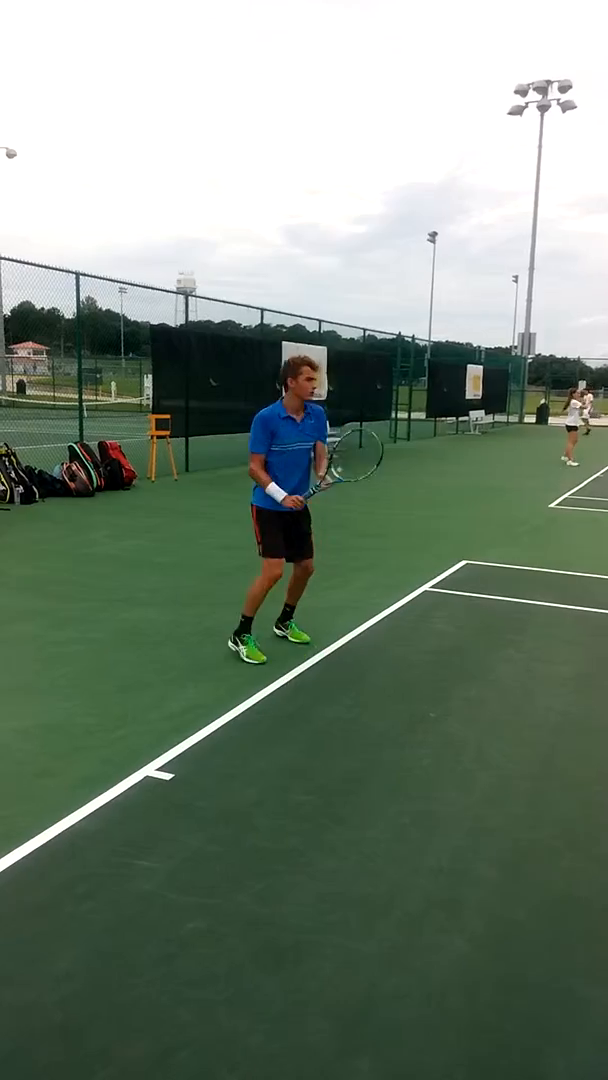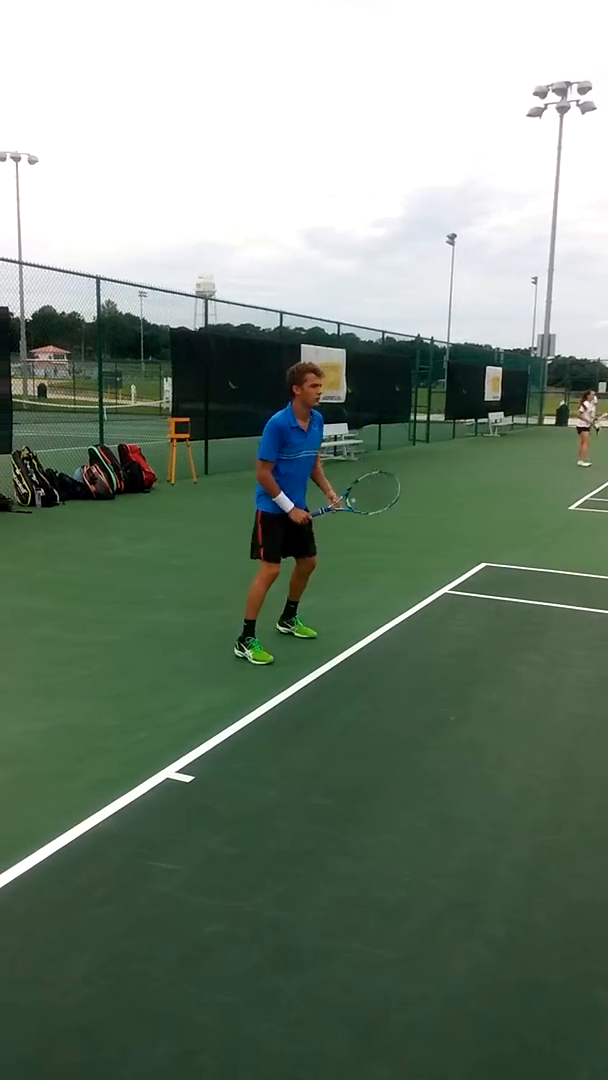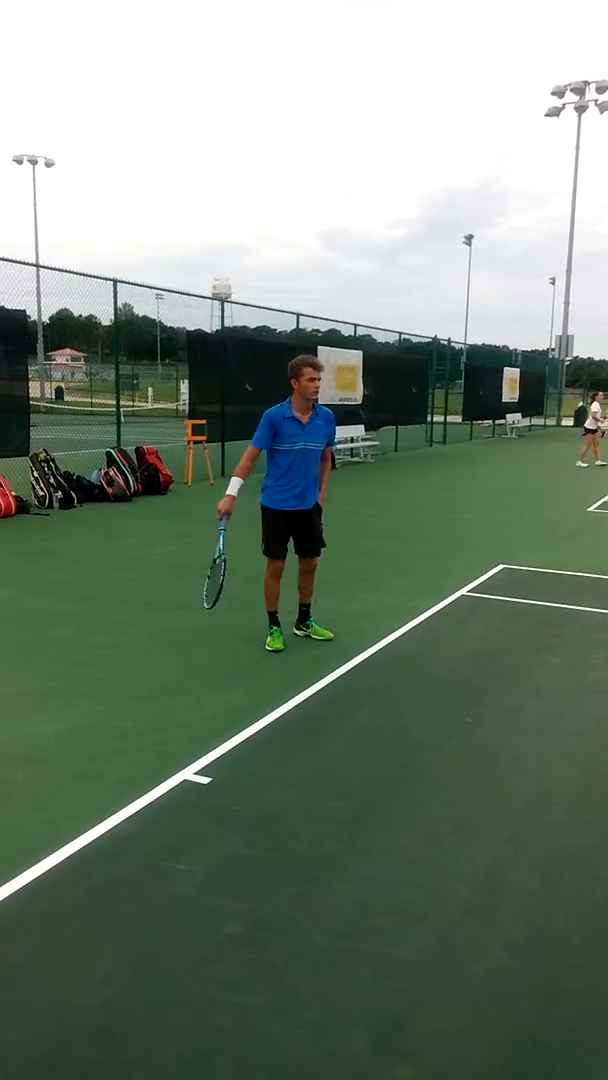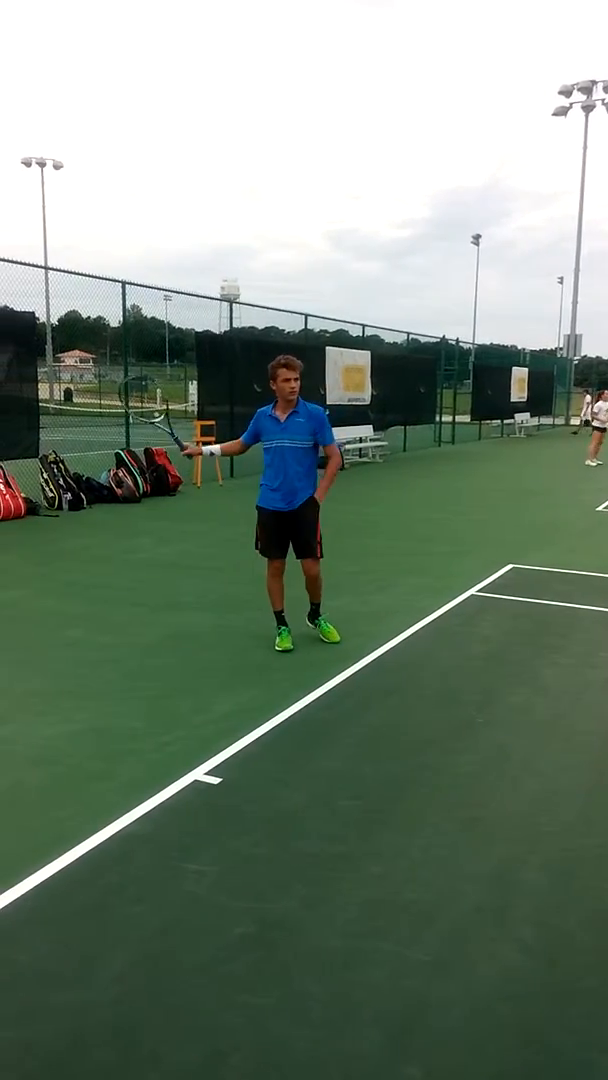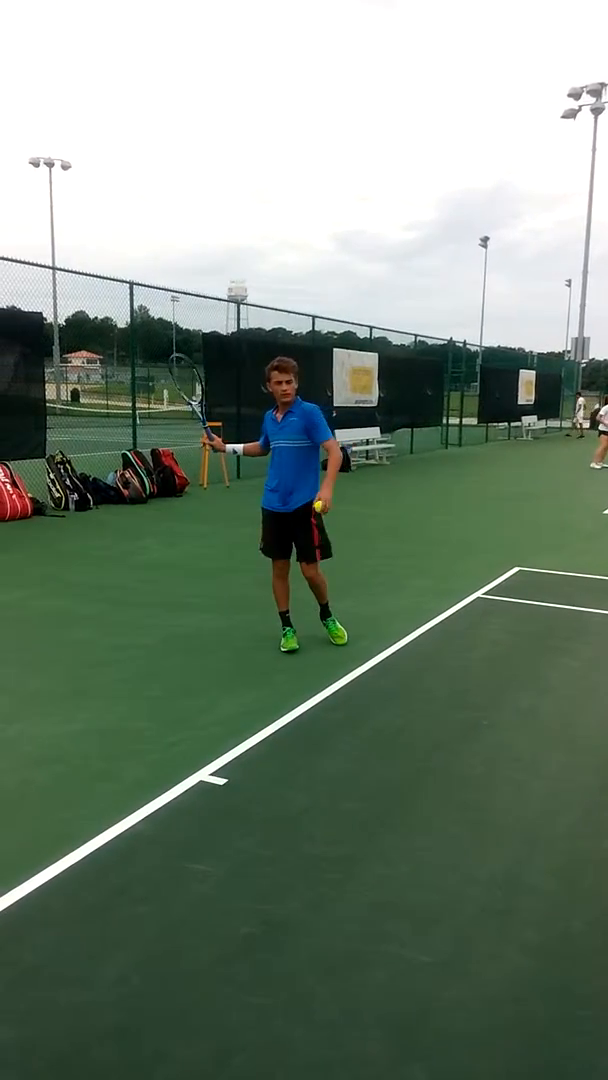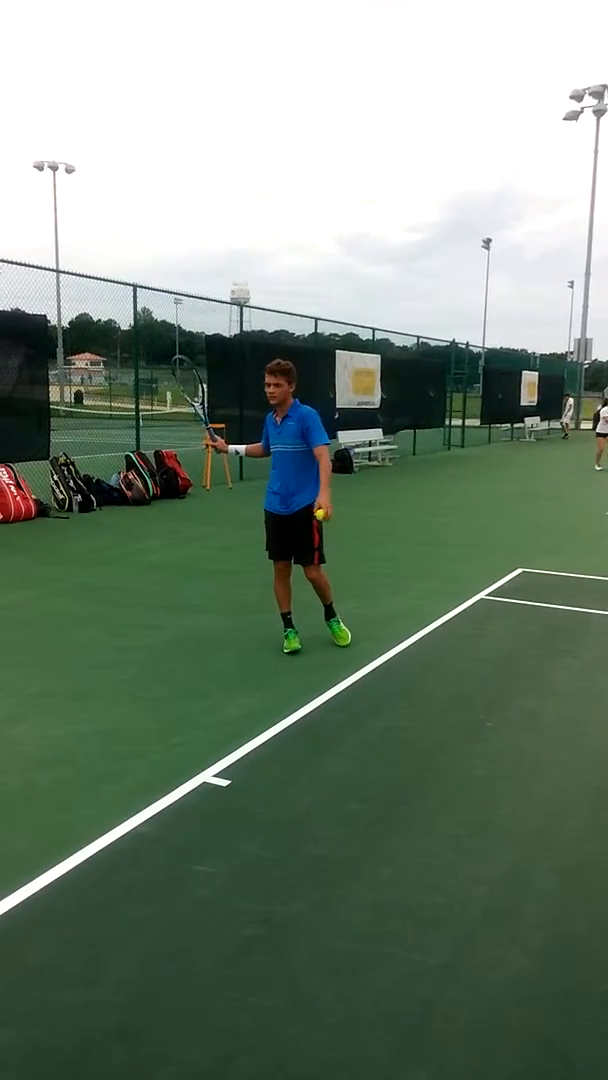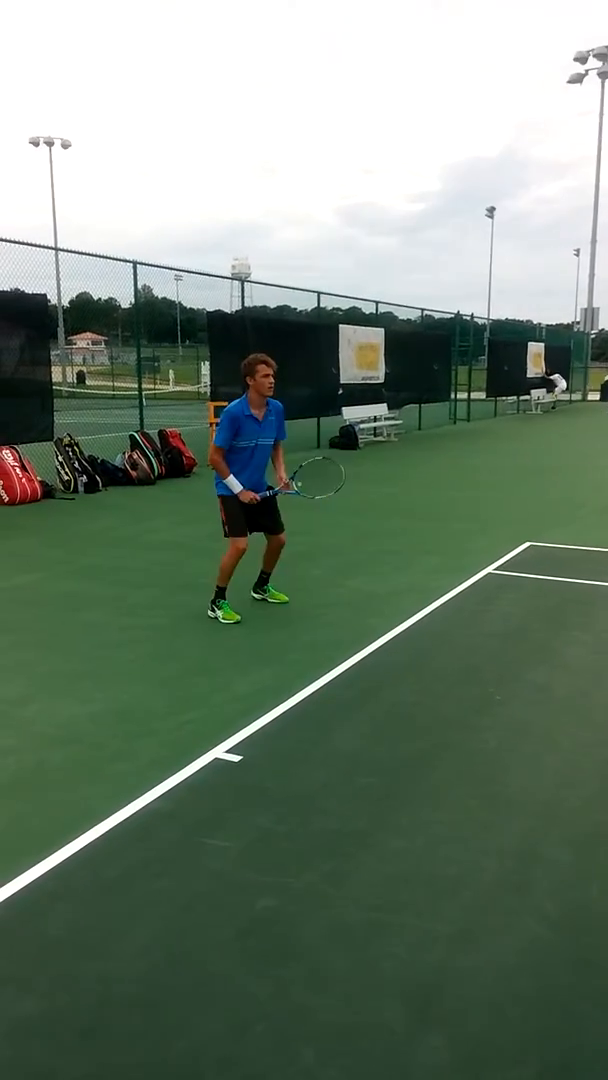
dt=0.5s
person 1, frame 1
left shoulder: (317, 414)
right shoulder: (266, 418)
left elbow: (320, 453)
right elbow: (254, 467)
left wrist: (323, 473)
right wrist: (282, 497)
left hip: (297, 505)
right hip: (268, 506)
left knee: (305, 567)
right knee: (273, 571)
left ankle: (284, 621)
right ankle: (242, 635)
person 1, frame 2
left shoulder: (317, 420)
right shoulder: (278, 424)
right elbow: (263, 473)
left wrist: (328, 490)
right wrist: (290, 508)
left hip: (297, 508)
right hip: (272, 509)
left knee: (308, 562)
right knee: (269, 571)
left ankle: (288, 619)
right ankle: (246, 639)
person 1, frame 3
left shoulder: (326, 418)
right shoulder: (274, 416)
right elbow: (250, 456)
left wrist: (321, 495)
right wrist: (230, 494)
left hip: (309, 506)
right hip: (276, 505)
left knee: (309, 563)
right knee: (275, 565)
left ankle: (304, 621)
right ankle: (273, 627)
person 1, frame 4
left shoulder: (315, 415)
right shoulder: (262, 417)
left elbow: (334, 458)
right elbow: (241, 445)
left wrist: (319, 495)
right wrist: (203, 450)
left hip: (304, 504)
right hip: (270, 505)
left knee: (312, 568)
right knee: (275, 566)
left ankle: (316, 616)
right ankle: (282, 627)
person 1, frame 5
left shoulder: (310, 412)
right shoulder: (269, 417)
left elbow: (334, 451)
left wrist: (327, 488)
right wrist: (226, 447)
left hip: (304, 505)
right hip: (273, 505)
left knee: (310, 570)
right knee: (279, 567)
left ankle: (327, 617)
right ankle: (287, 628)
person 1, frame 6
left shoulder: (307, 416)
right shoulder: (270, 420)
left elbow: (323, 458)
left wrist: (324, 494)
right wrist: (228, 448)
left hip: (304, 508)
right hip: (275, 508)
left knee: (313, 571)
right knee: (281, 569)
left ankle: (332, 618)
right ankle: (289, 629)
person 1, frame 7
left shoulder: (277, 409)
right shoulder: (233, 413)
left elbow: (276, 447)
right elbow: (215, 457)
left wrist: (281, 473)
right wrist: (239, 490)
left hip: (260, 488)
right hip: (232, 490)
left knee: (278, 539)
right knee: (238, 545)
left ankle: (262, 585)
right ankle: (217, 601)
